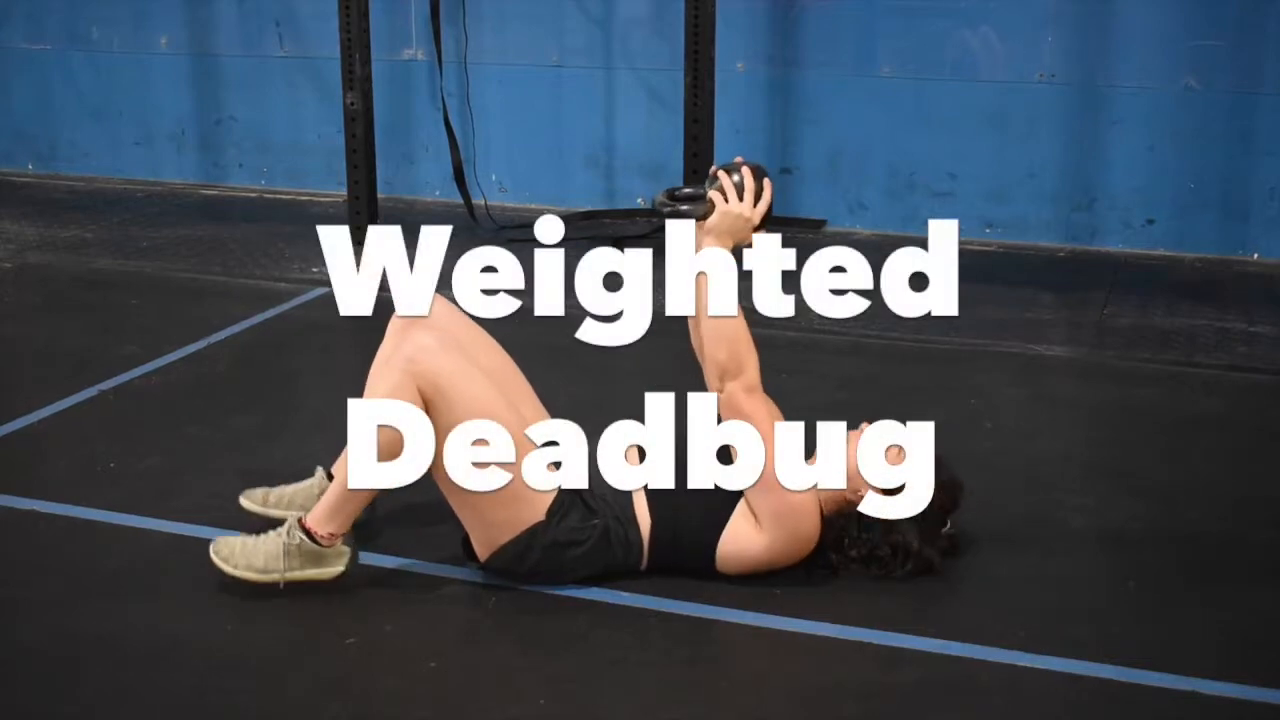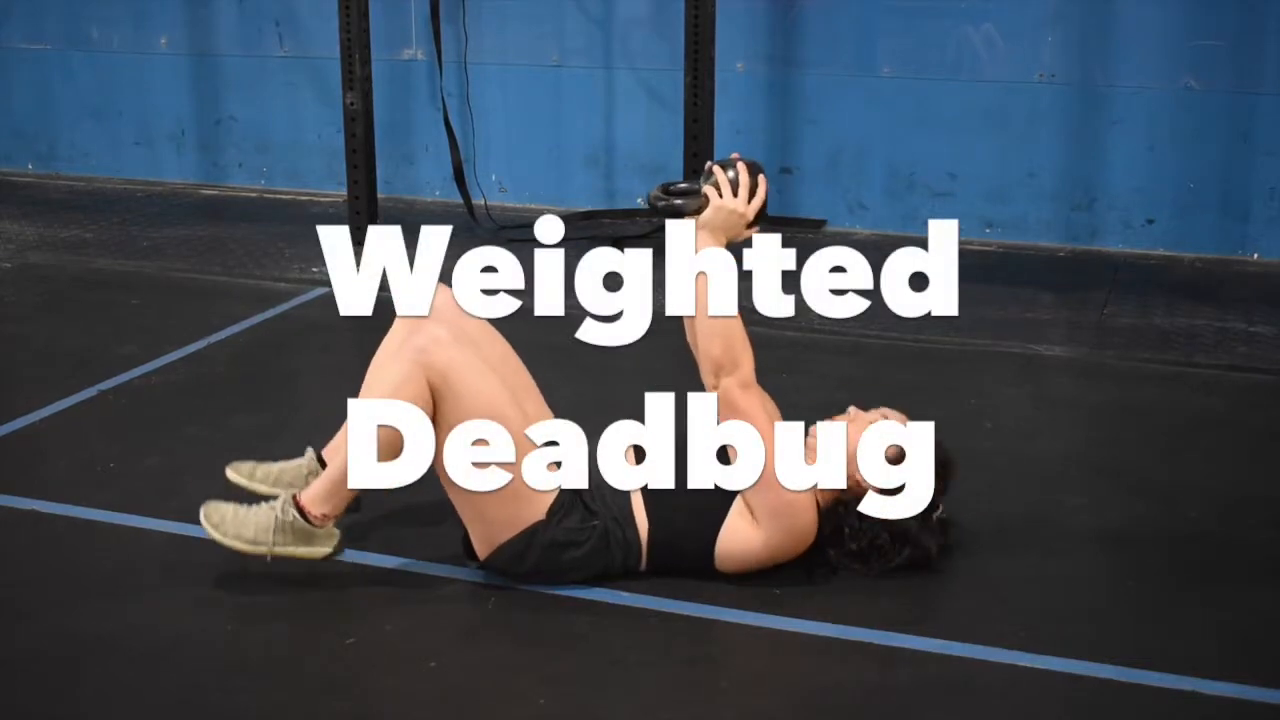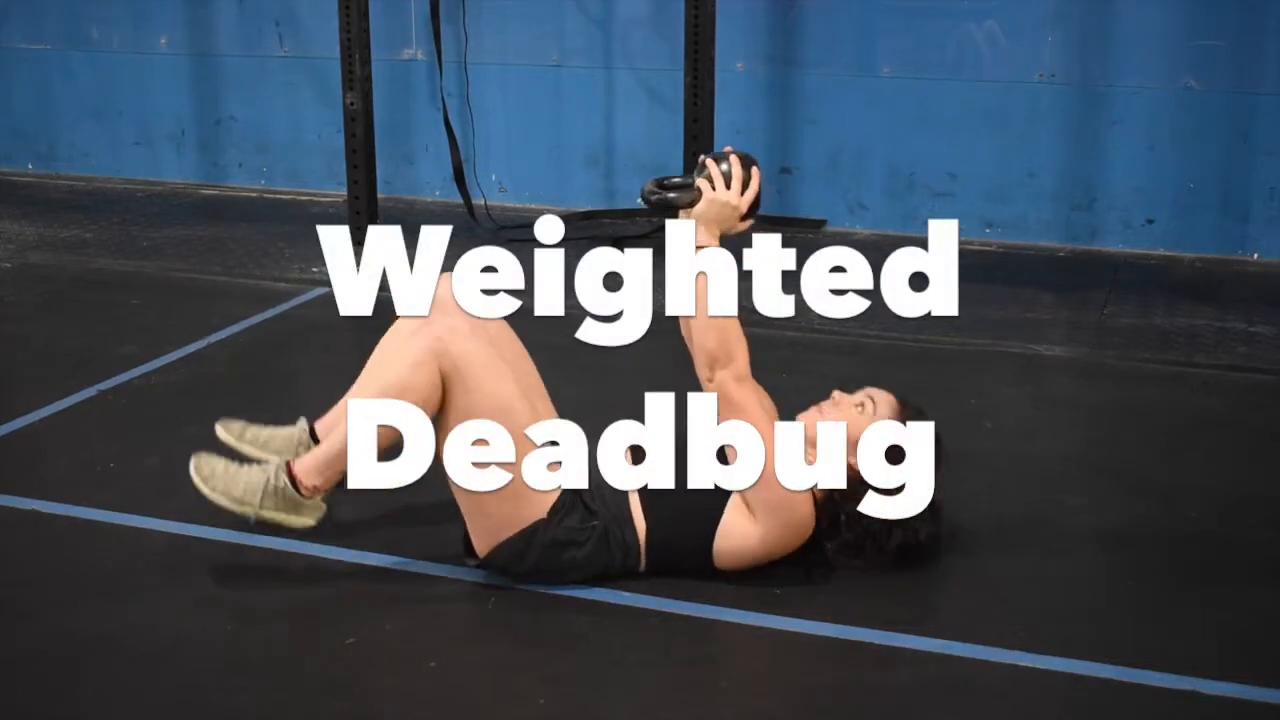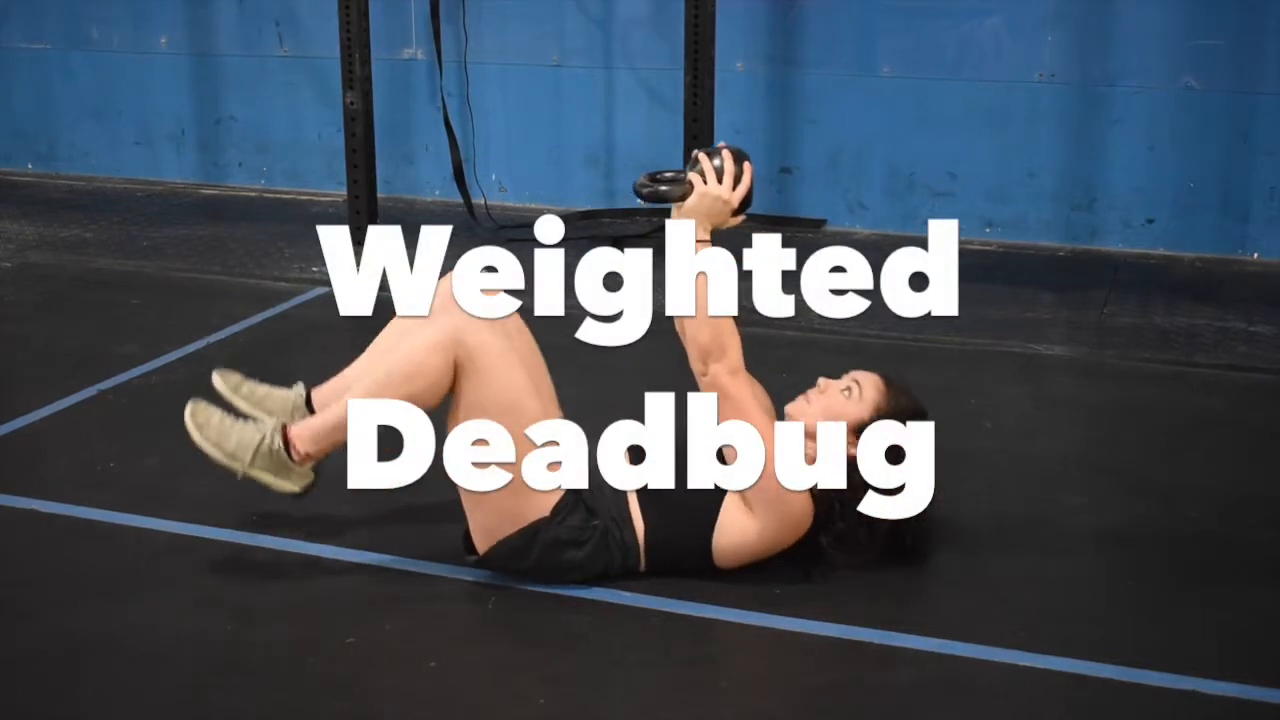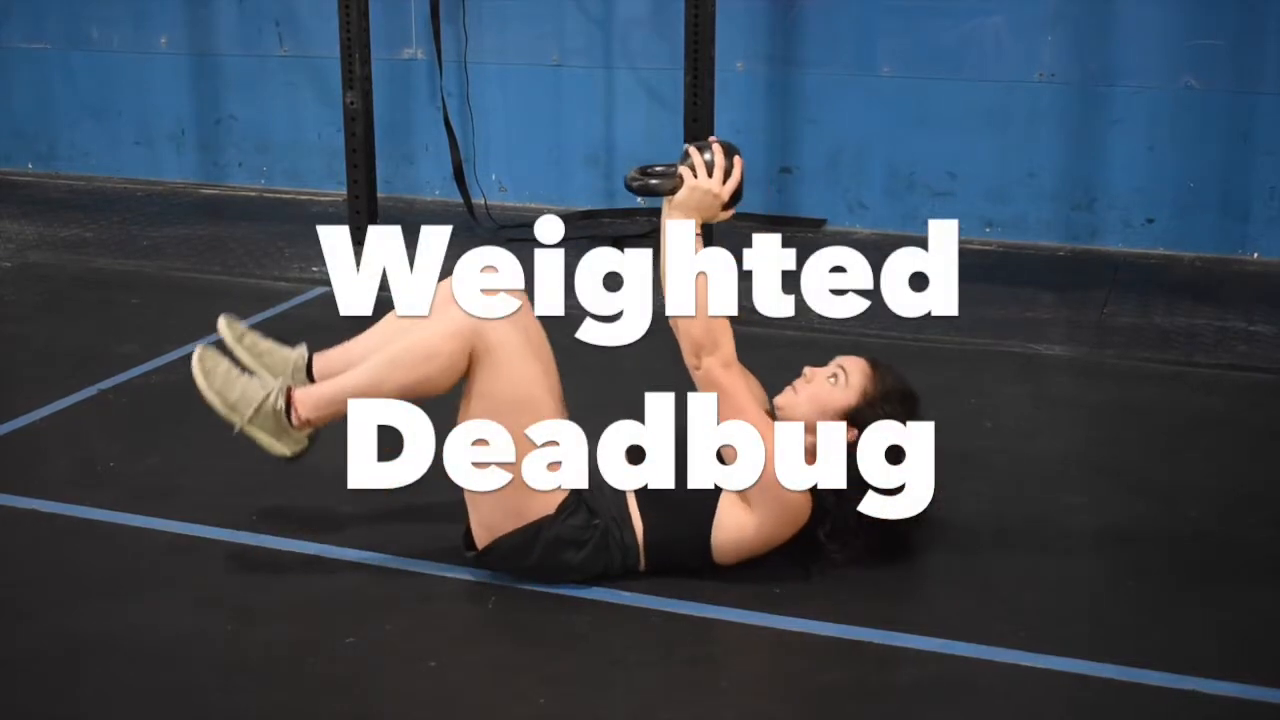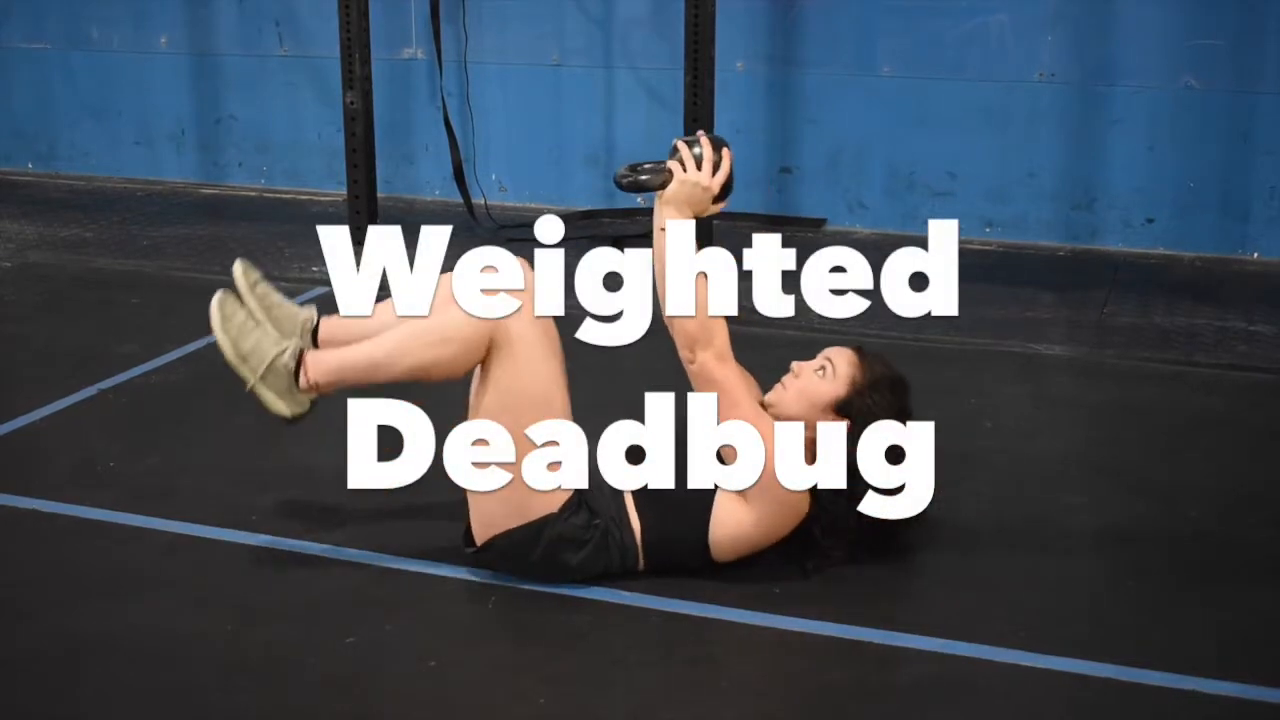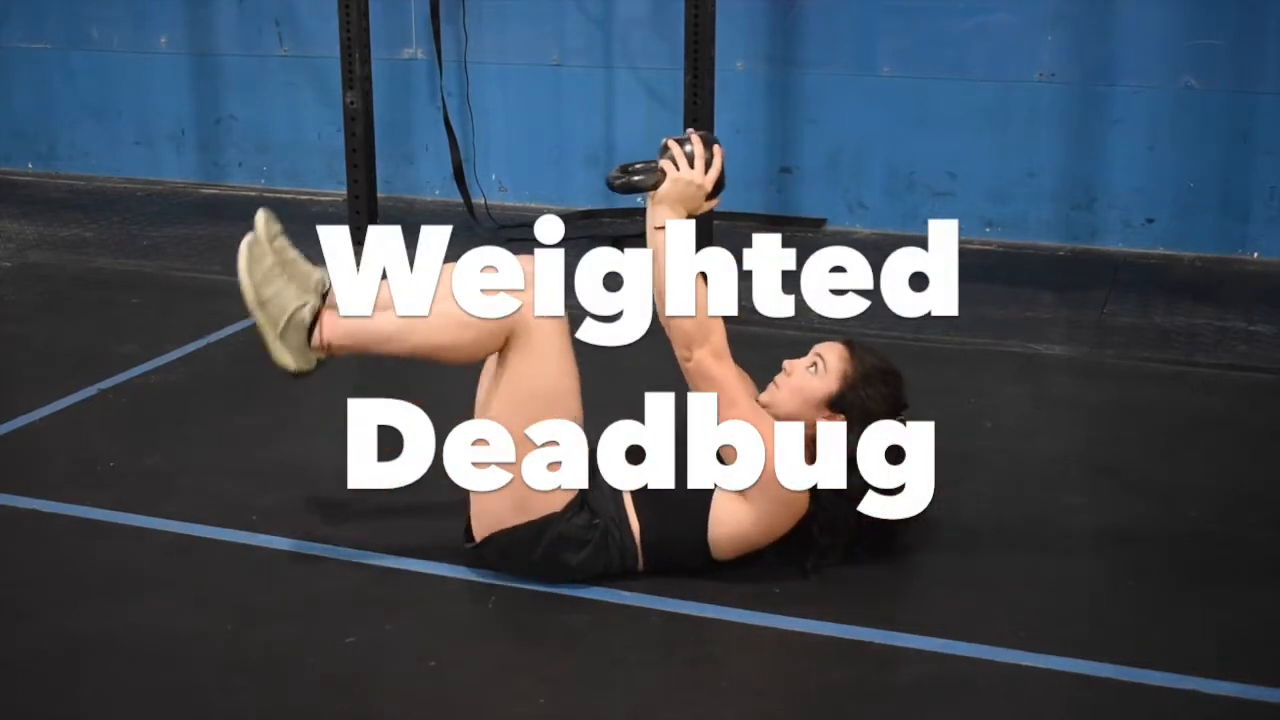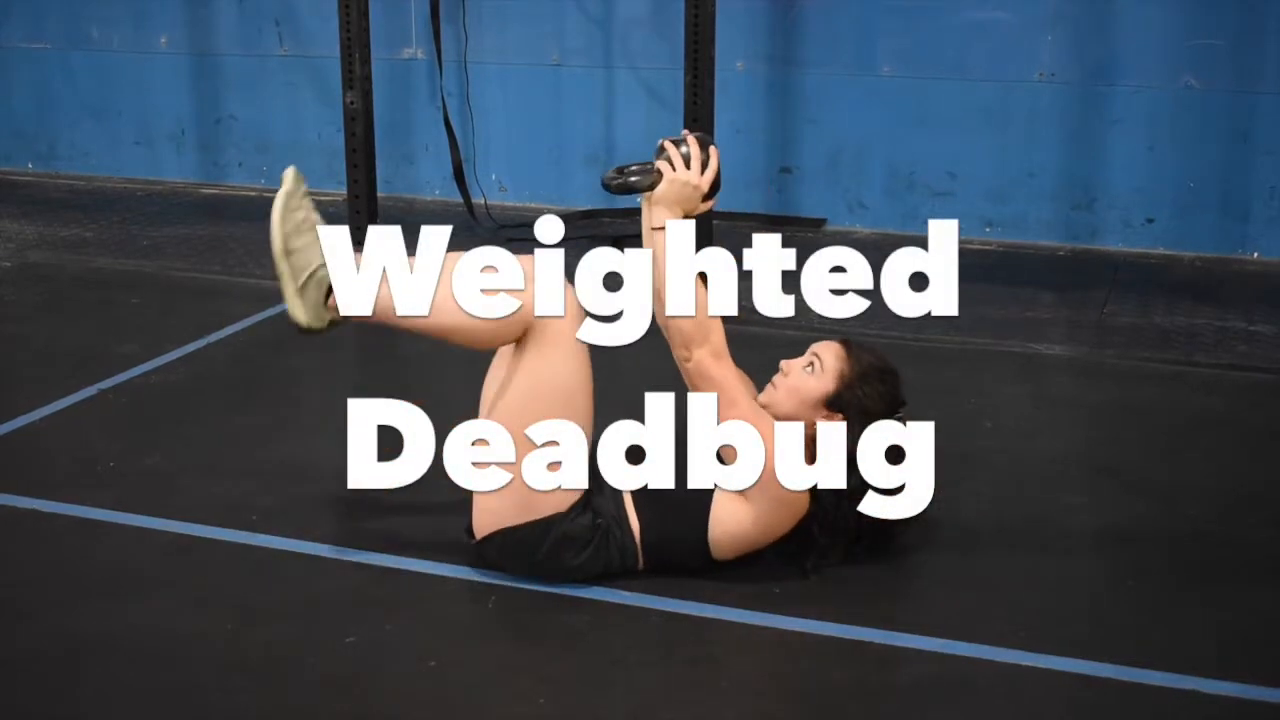
dt=0.1s
person 1, frame 1
left shoulder: (794, 526)
right shoulder: (786, 468)
left elbow: (736, 386)
right elbow: (715, 364)
left wrist: (719, 247)
right wrist: (700, 240)
left hip: (551, 534)
right hip: (561, 483)
left knee: (420, 358)
right knee: (422, 313)
left ankle: (318, 538)
right ankle: (341, 484)
person 1, frame 2
left shoulder: (793, 518)
right shoulder: (779, 463)
left elbow: (732, 381)
right elbow: (713, 359)
left wrist: (712, 243)
right wrist: (695, 234)
left hip: (550, 538)
right hip: (565, 487)
left knee: (431, 347)
right knee: (435, 306)
left ankle: (307, 514)
right ankle: (324, 468)
person 1, frame 3
left shoulder: (790, 513)
right shoulder: (774, 461)
left elbow: (726, 374)
right elbow: (714, 359)
left wrist: (706, 235)
right wrist: (690, 230)
left hip: (549, 535)
right hip: (561, 486)
left knee: (444, 340)
right knee: (446, 295)
left ankle: (301, 485)
right ankle: (315, 444)
person 1, frame 4
left shoulder: (788, 502)
right shoulder: (769, 451)
left elbow: (718, 368)
right elbow: (709, 350)
left wrist: (697, 231)
right wrist: (687, 225)
left hip: (551, 540)
right hip: (562, 497)
left knee: (469, 326)
left ankle: (291, 443)
right ankle: (303, 409)
person 1, frame 5
left shoulder: (785, 496)
right shoulder: (766, 445)
left elbow: (711, 362)
right elbow: (706, 346)
left wrist: (687, 224)
right wrist: (679, 221)
left hip: (551, 537)
right hip: (561, 493)
left knee: (485, 320)
left ankle: (292, 411)
right ankle: (305, 374)
person 1, frame 6
left shoulder: (782, 489)
right shoulder: (763, 437)
left elbow: (705, 356)
right elbow: (708, 351)
left wrist: (678, 218)
right wrist: (672, 219)
left hip: (551, 539)
right hip: (564, 500)
left knee: (510, 305)
right knee: (504, 284)
left ankle: (300, 372)
right ankle: (311, 338)
person 1, frame 7
left shoulder: (782, 487)
right shoulder: (764, 437)
left elbow: (700, 356)
right elbow: (698, 340)
left wrist: (668, 217)
right wrist: (666, 216)
left hip: (549, 536)
right hip: (567, 497)
left knee: (525, 303)
right knee: (520, 279)
left ankle: (315, 329)
right ankle: (326, 309)
person 1, frame 8
left shoulder: (782, 488)
right shoulder: (762, 438)
left elbow: (699, 354)
right elbow: (694, 343)
left wrist: (667, 218)
right wrist: (658, 216)
left hip: (548, 538)
right hip: (554, 507)
right knee: (542, 289)
left ankle: (334, 289)
right ankle: (337, 276)
